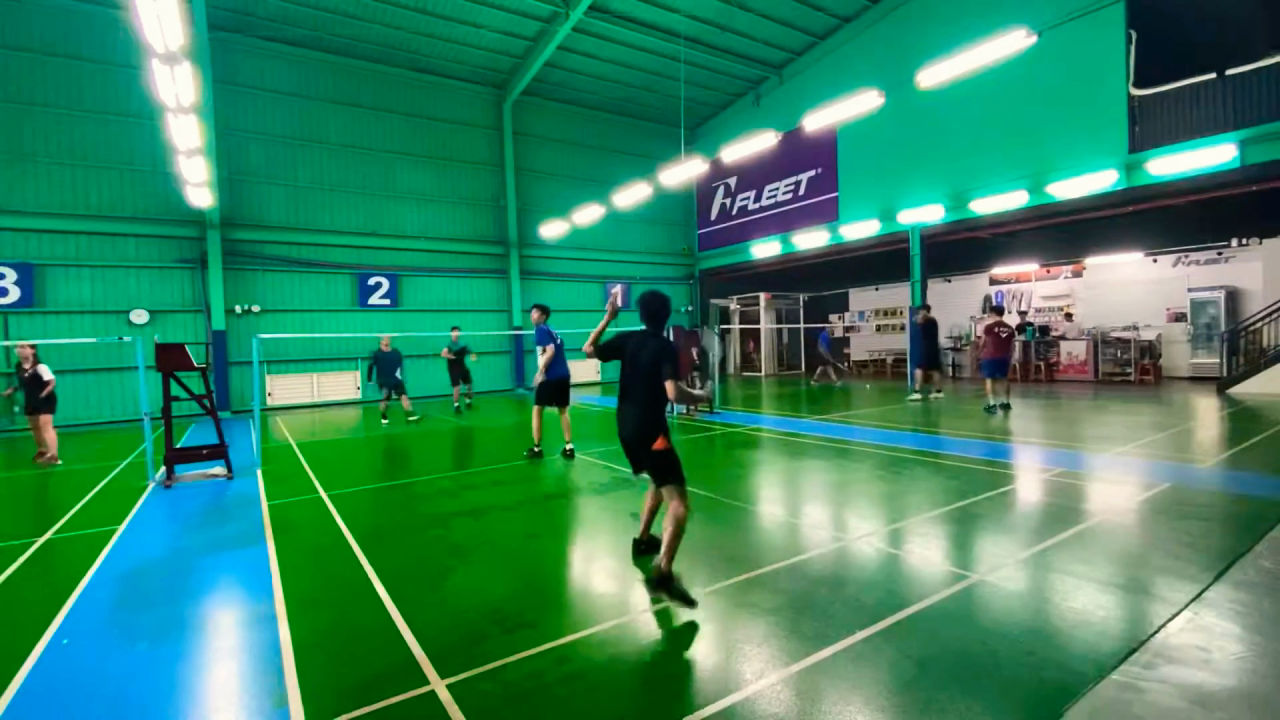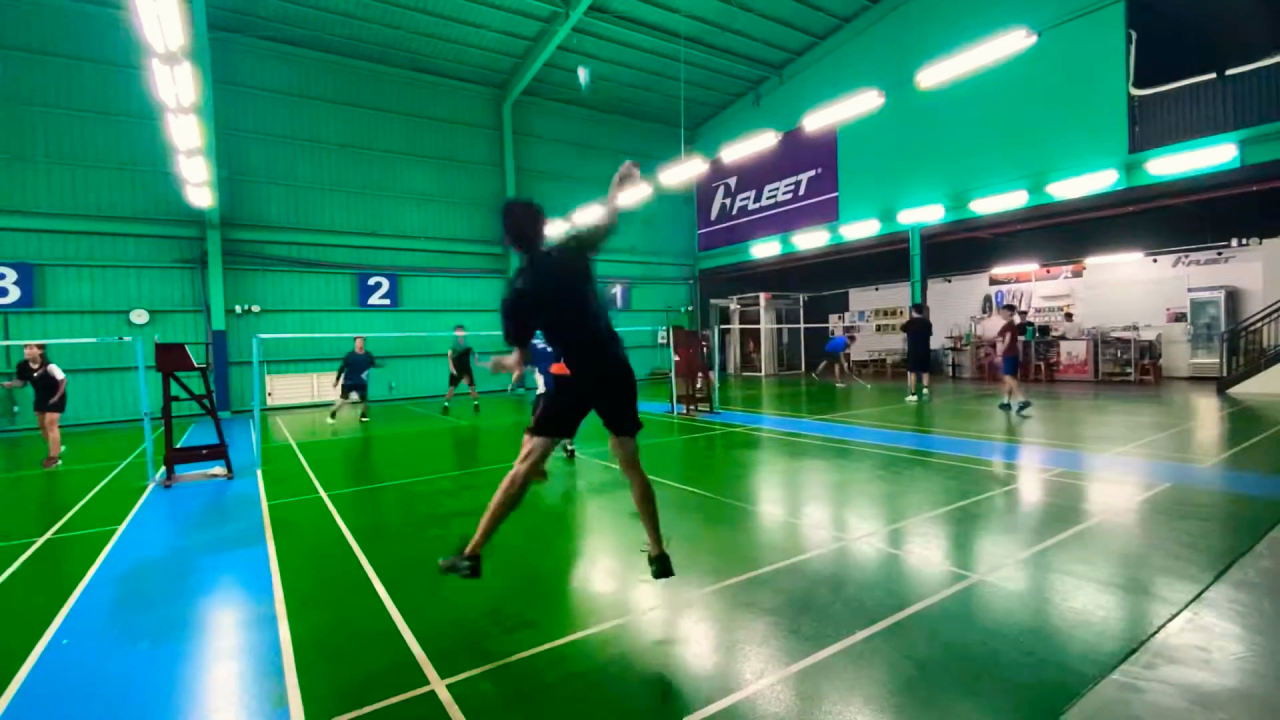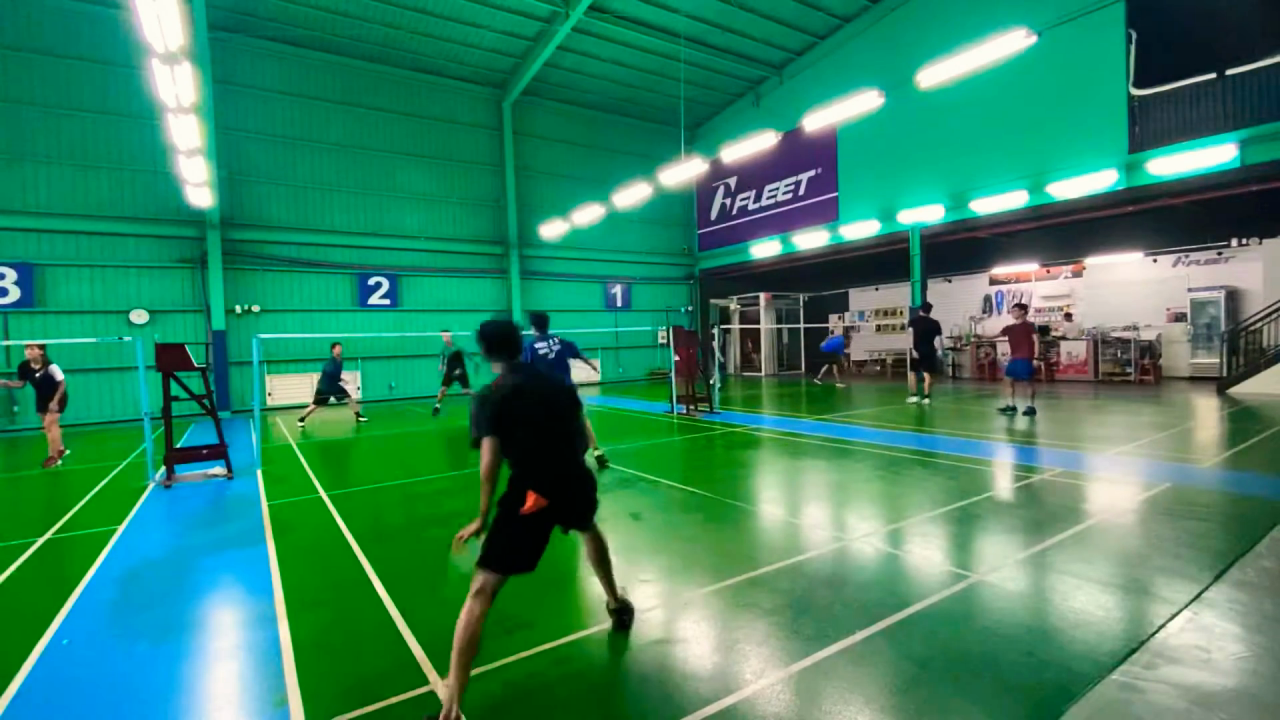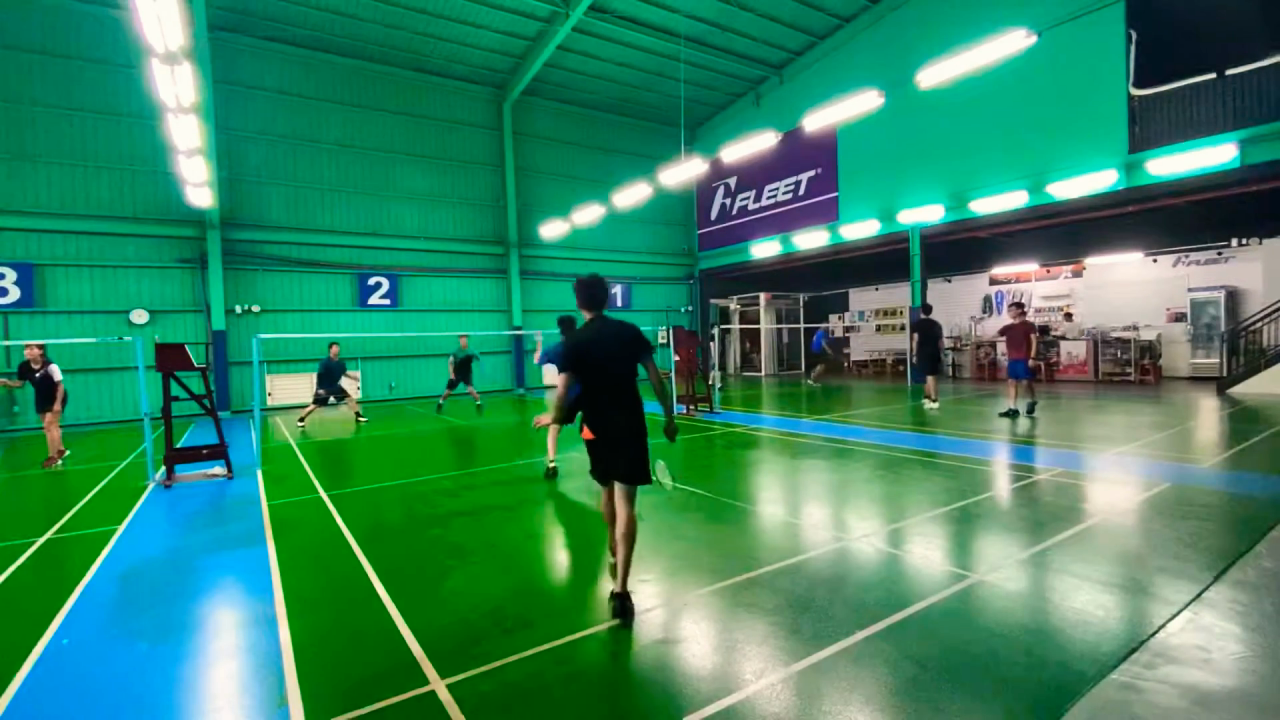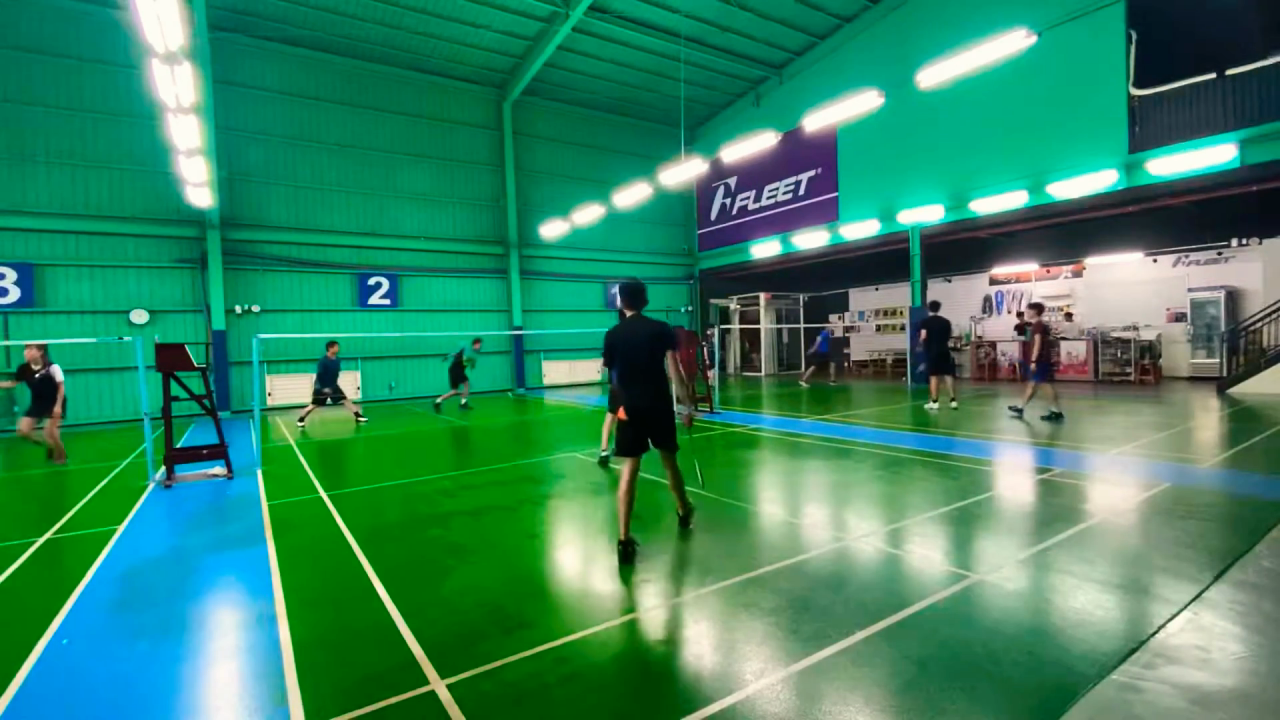
dt=0.5s
person 1, frame 1
left shoulder: (628, 340)
right shoulder: (666, 348)
left elbow: (588, 349)
right elbow: (674, 393)
left wrist: (608, 317)
right wrist: (699, 395)
left hip: (625, 429)
right hip: (649, 430)
left knee: (660, 479)
right knee: (679, 503)
left ankle: (642, 538)
right ankle: (662, 572)
person 1, frame 2
left shoulder: (518, 295)
right shoulder: (567, 254)
left elbow: (520, 359)
right elbow: (607, 223)
left wrist: (505, 363)
right wrist: (618, 184)
left hip: (574, 375)
right hip: (613, 368)
left knee: (527, 463)
right knee: (629, 464)
person 1, frame 3
left shoulder: (489, 398)
right shoulder: (557, 383)
left elbow: (490, 462)
right elbow: (581, 440)
left wrist: (482, 518)
left hip: (533, 492)
right hip: (577, 485)
left knee: (481, 594)
right knee: (589, 531)
right ankle: (618, 605)
person 1, frame 4
left shoulder: (573, 341)
right shoulder: (630, 332)
left elbow: (563, 392)
right elbow: (656, 379)
left wrist: (553, 417)
right wrist: (669, 416)
left hip: (596, 427)
right hip: (631, 425)
left knee: (608, 491)
right knee: (626, 504)
left ankle: (616, 554)
right ankle: (620, 591)
person 1, frame 5
left shoulder: (613, 335)
right shoulder: (661, 329)
left elbow: (610, 375)
right elbow: (674, 369)
right wrist: (686, 405)
left hip: (629, 408)
right hip: (659, 406)
left knee: (628, 471)
right knee: (669, 458)
left ankle: (624, 538)
right ankle: (683, 509)
